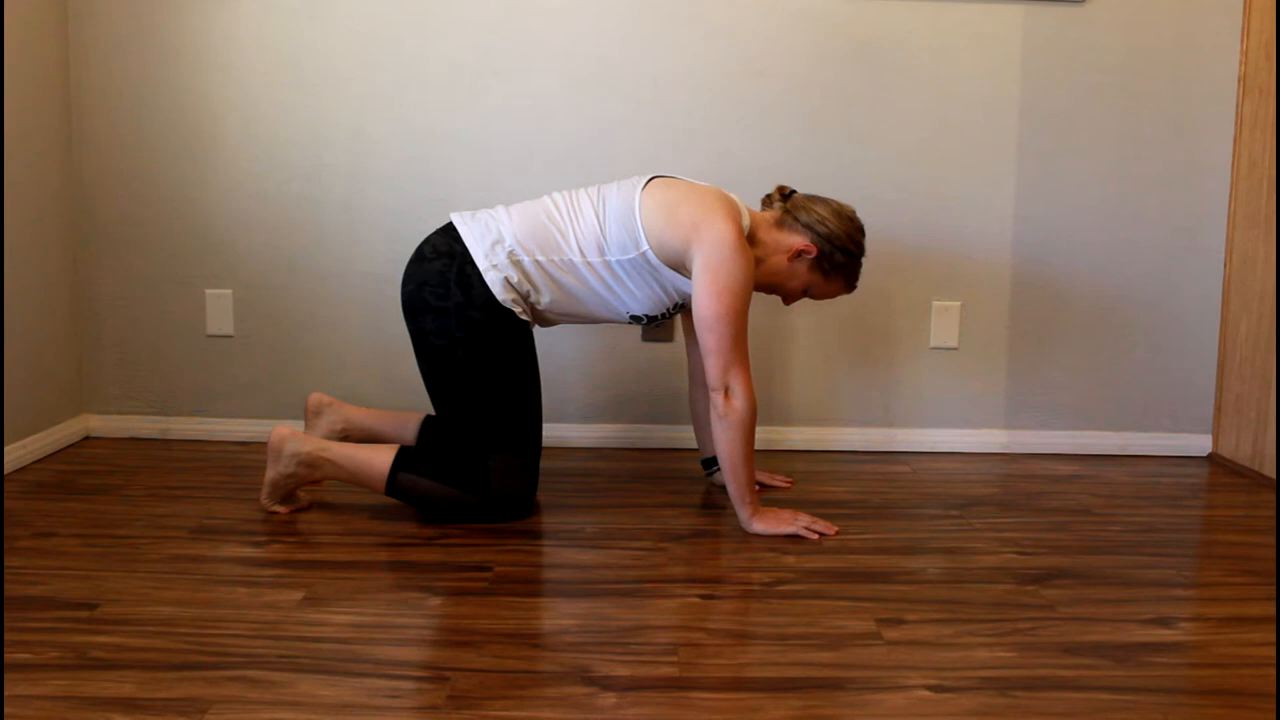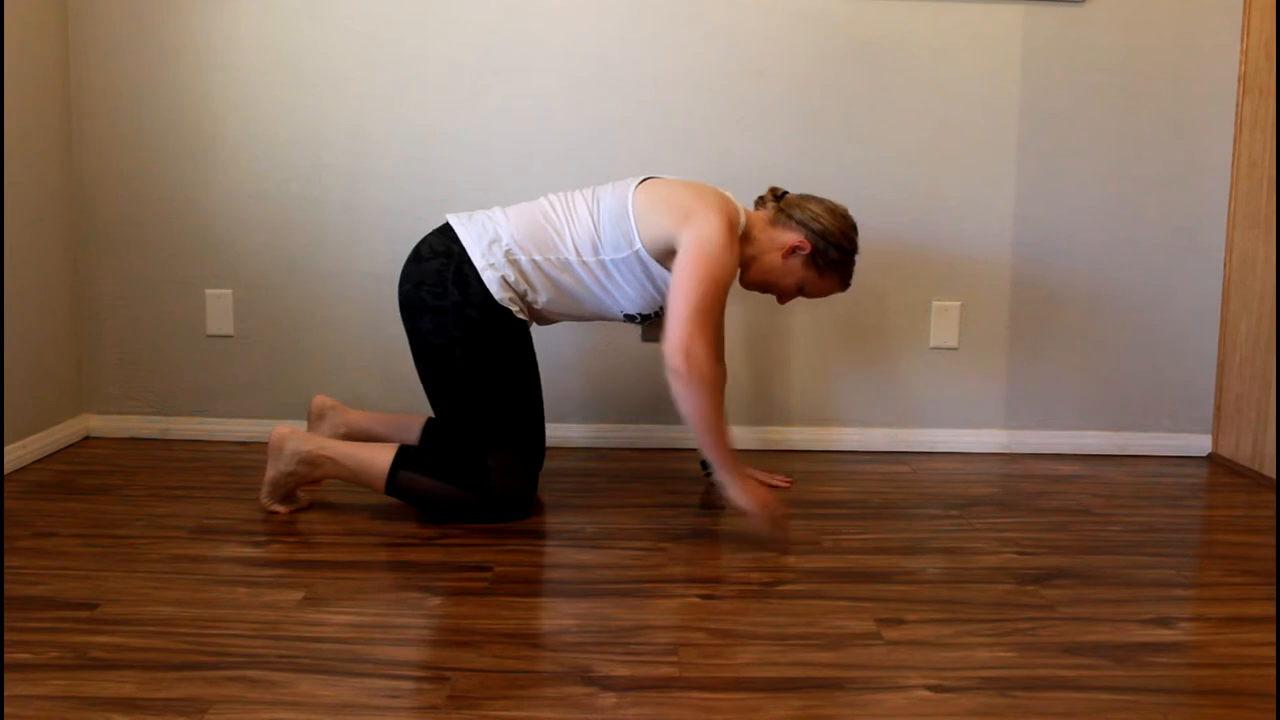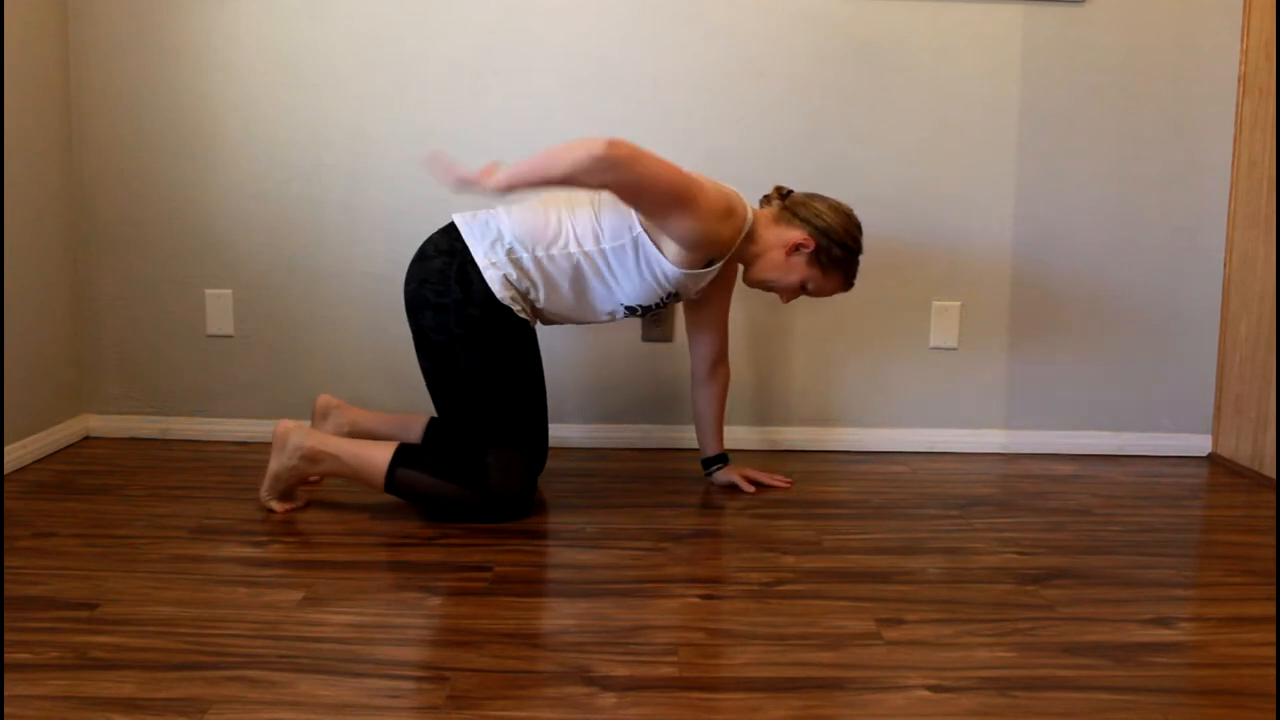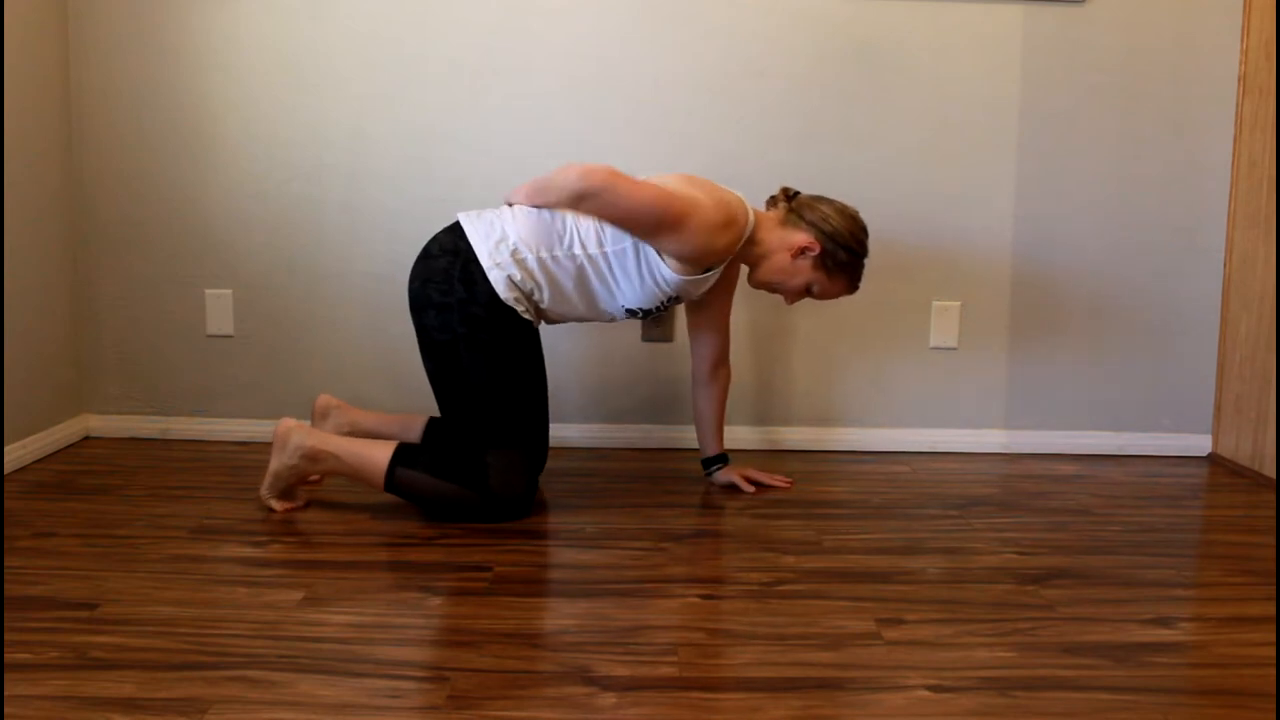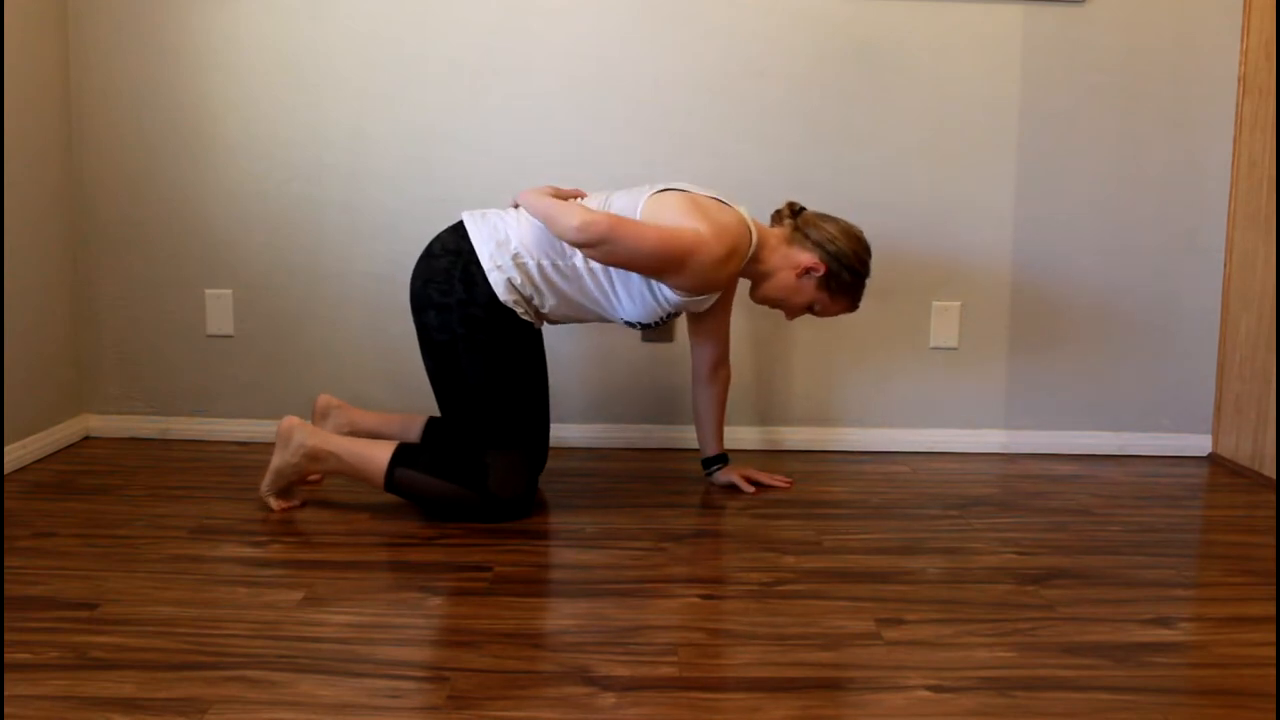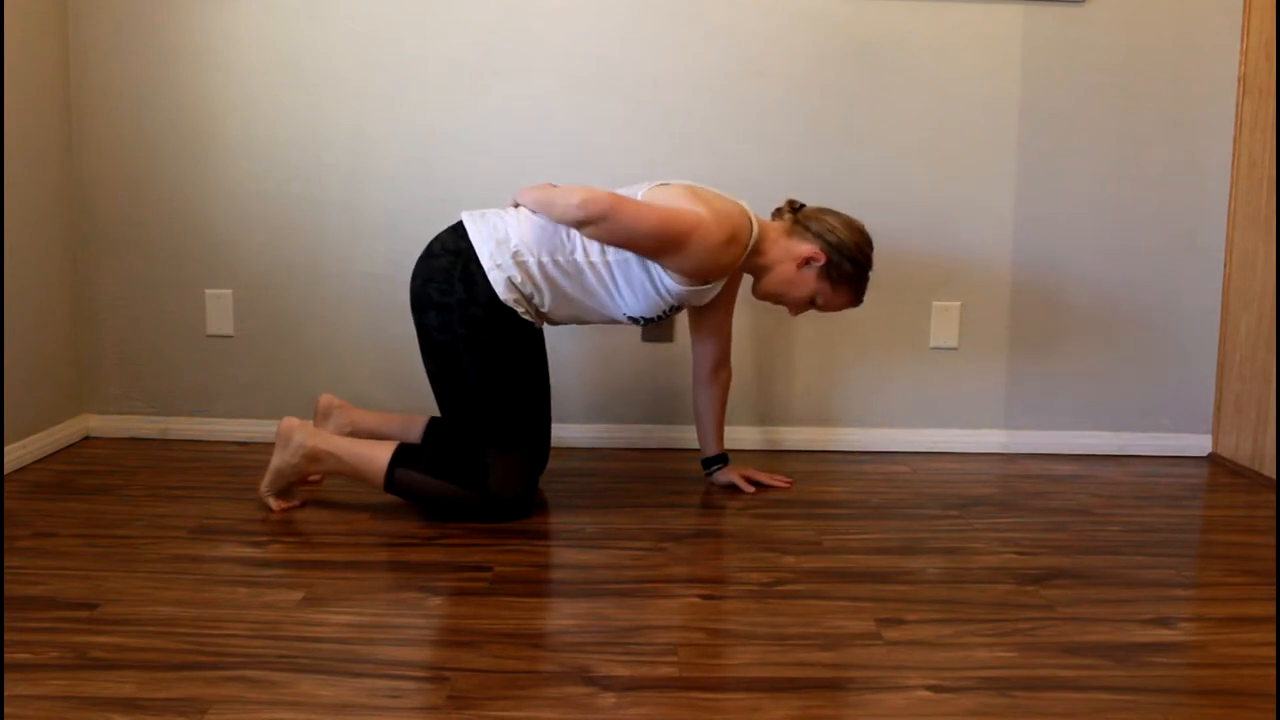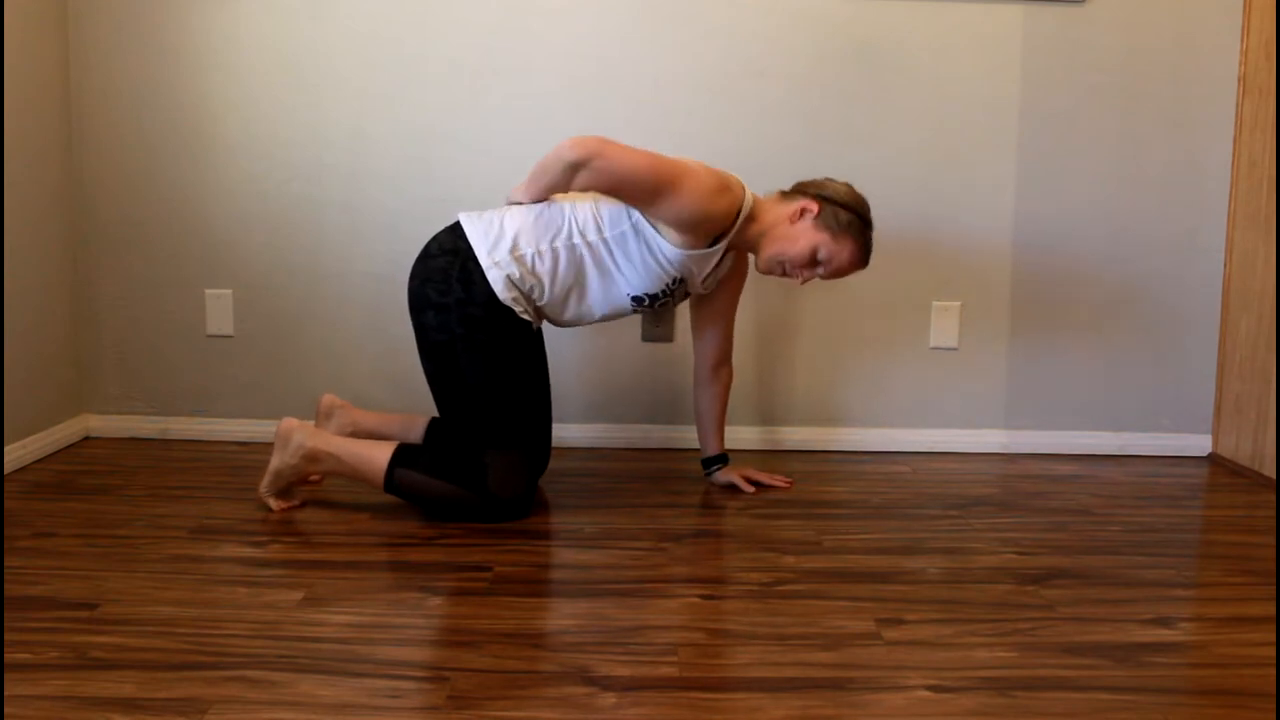
dt=0.4s
person 1, frame 1
left shoulder: (716, 238)
right shoulder: (725, 241)
left elbow: (705, 369)
right elbow: (726, 387)
left wrist: (720, 464)
right wrist: (750, 511)
left hip: (481, 285)
right hip: (460, 286)
left knee: (506, 452)
right knee: (502, 491)
left ankle: (341, 421)
right ankle: (309, 454)
person 1, frame 2
left shoulder: (712, 246)
right shoulder: (714, 233)
left elbow: (706, 360)
right elbow: (683, 362)
left wrist: (718, 464)
right wrist: (730, 476)
left hip: (477, 283)
right hip: (457, 283)
left knee: (514, 454)
right knee: (504, 490)
left ankle: (344, 423)
right ankle: (309, 454)
person 1, frame 3
left shoulder: (721, 257)
right shoulder: (713, 224)
left elbow: (710, 362)
right elbow: (608, 154)
left wrist: (716, 460)
right wrist: (495, 180)
left hip: (490, 287)
right hip: (463, 280)
left knee: (518, 456)
right knee: (502, 491)
left ankle: (348, 422)
right ankle: (311, 449)
person 1, frame 4
left shoulder: (723, 255)
right shoulder: (712, 227)
left elbow: (710, 361)
right elbow: (587, 183)
left wrist: (717, 461)
right wrist: (528, 194)
left hip: (494, 289)
right hip: (466, 282)
left knee: (517, 457)
right knee: (502, 492)
left ankle: (346, 420)
right ankle: (313, 448)
person 1, frame 5
left shoulder: (724, 262)
right shoulder: (714, 250)
left elbow: (710, 362)
right elbow: (591, 229)
left wrist: (717, 460)
right wrist: (536, 199)
left hip: (496, 288)
right hip: (467, 282)
left knee: (518, 455)
right knee: (503, 490)
left ankle: (346, 420)
right ankle: (314, 445)
person 1, frame 6
left shoulder: (726, 265)
right shoulder: (718, 239)
left elbow: (711, 363)
right elbow: (592, 207)
left wrist: (716, 461)
right wrist: (534, 198)
left hip: (500, 294)
right hip: (468, 281)
left knee: (520, 459)
right knee: (503, 492)
left ankle: (347, 421)
right ankle: (314, 449)
person 1, frame 7
left shoulder: (730, 262)
right shoulder: (712, 203)
left elbow: (713, 362)
right elbow: (585, 154)
left wrist: (715, 460)
right wrist: (528, 195)
left hip: (502, 300)
right hip: (466, 279)
left knee: (523, 460)
right knee: (503, 492)
left ankle: (349, 421)
right ankle: (313, 447)
